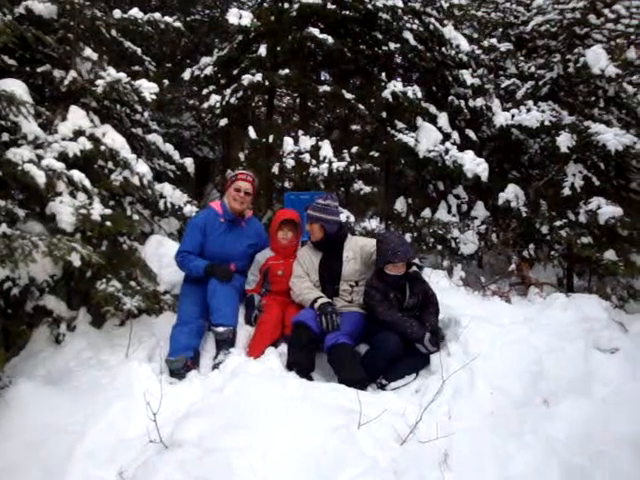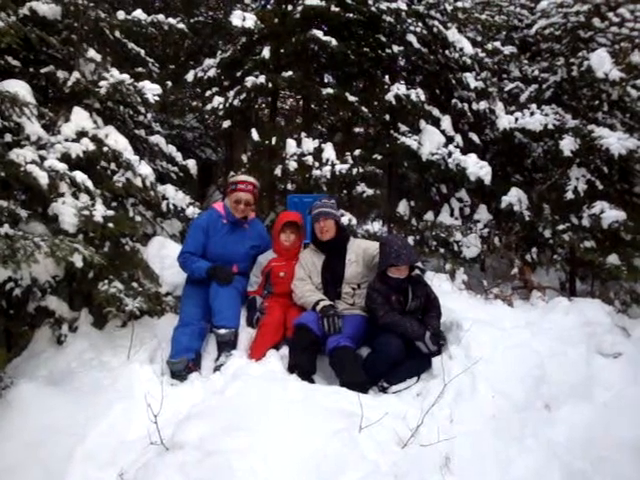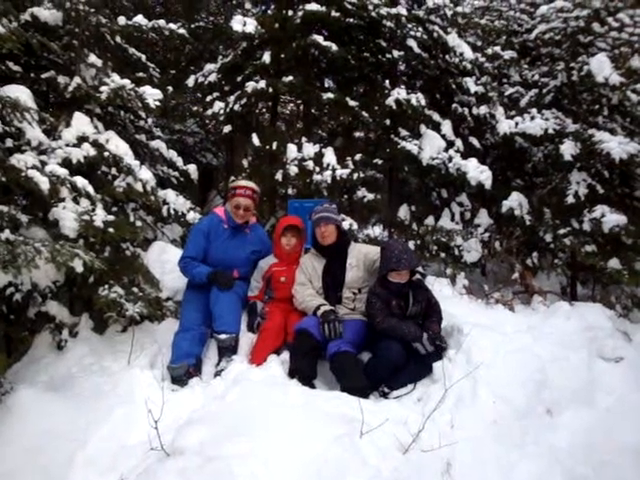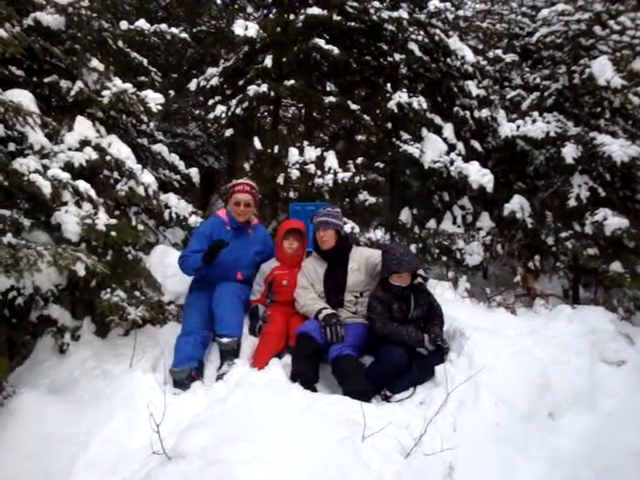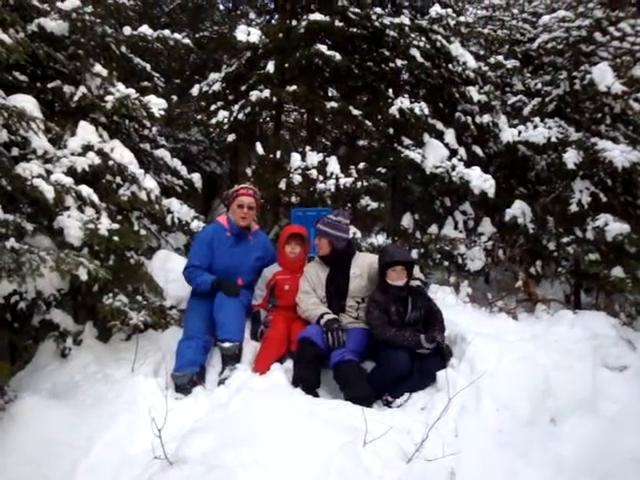
dt=0.4s
person 1, frame 1
left shoulder: (255, 227)
right shoulder: (204, 219)
right elbow: (183, 257)
right wrist: (210, 268)
left hip: (233, 282)
right hip: (200, 280)
left knee: (219, 283)
right knee: (190, 317)
left ankle: (224, 340)
right ankle: (181, 363)
person 1, frame 2
left shoulder: (257, 229)
right shoulder: (206, 220)
right elbow: (186, 258)
right wrist: (211, 270)
left hip: (235, 283)
right hip: (202, 281)
left knee: (223, 286)
right knee: (191, 318)
left ankle: (226, 342)
right ankle: (182, 364)
person 1, frame 3
left shoulder: (258, 235)
right shoulder: (207, 225)
right elbow: (187, 263)
right wrist: (212, 275)
left hip: (236, 288)
right hip: (202, 286)
left knee: (224, 291)
right knee: (192, 323)
left ankle: (227, 347)
right ankle: (183, 369)
person 1, frame 4
left shoulder: (261, 235)
right shoulder: (210, 226)
right elbow: (185, 262)
right wrist: (207, 257)
left hip: (238, 291)
right hip: (205, 288)
left knee: (227, 291)
right knee: (194, 328)
left ankle: (229, 351)
right ankle: (185, 373)
person 1, frame 5
left shoulder: (261, 241)
right shoulder: (210, 233)
right elbow: (191, 272)
right wrist: (217, 283)
left hip: (239, 297)
right hip: (207, 295)
left knee: (227, 299)
right knee: (196, 333)
left ankle: (230, 357)
right ankle: (186, 378)
person 2, frame 1
left shoulder: (358, 246)
right shoulder: (305, 253)
right elbow: (299, 285)
right wrist: (321, 303)
left hip: (352, 311)
right hip: (321, 313)
left knee: (336, 340)
right knee: (304, 321)
left ankle: (354, 387)
right ankle: (297, 377)
person 2, frame 2
left shoulder: (360, 248)
right shoulder: (307, 256)
right elbow: (301, 287)
right wrist: (322, 305)
left hip: (354, 313)
right hip: (323, 315)
left knee: (338, 343)
right knee: (306, 323)
left ankle: (356, 391)
right ankle: (299, 379)
person 2, frame 3
left shoulder: (361, 253)
right shoulder: (308, 260)
right elbow: (302, 292)
right wrist: (323, 310)
left hip: (355, 318)
right hip: (323, 320)
left knee: (339, 348)
right knee: (306, 328)
left ankle: (356, 395)
right ankle: (300, 384)
person 2, frame 4
left shoulder: (363, 256)
right shoulder: (309, 264)
right elbow: (304, 296)
right wrist: (325, 314)
left hip: (357, 321)
right hip: (325, 322)
left knee: (341, 352)
right knee: (308, 332)
left ankle: (358, 398)
right ankle: (301, 388)
person 2, frame 5
left shoulder: (365, 263)
right shoulder: (312, 268)
right elbow: (305, 300)
right wrist: (327, 320)
left hip: (358, 327)
right hip: (332, 327)
left knee: (342, 357)
right knee: (310, 337)
left ankle: (360, 404)
right ankle: (304, 392)
person 3, frame 1
left shoulder: (414, 277)
right shoulder: (374, 285)
left elbow: (431, 302)
right elbow: (388, 316)
left wrist: (428, 327)
right wrist: (419, 335)
left hip: (413, 329)
right hip: (384, 330)
left knee: (435, 338)
right knee: (391, 345)
left ankle: (389, 376)
person 3, frame 2
left shoulder: (417, 280)
right shoulder: (377, 288)
left elbow: (433, 306)
right elbow: (387, 319)
left wrist: (430, 329)
right wrist: (419, 334)
left hip: (414, 334)
right hip: (387, 334)
left knee: (435, 344)
right knee: (393, 348)
left ankle: (391, 379)
person 3, frame 3
left shoulder: (418, 285)
right shoulder: (377, 292)
left elbow: (434, 310)
right elbow: (383, 323)
left wrist: (431, 333)
right wrist: (416, 335)
left hip: (416, 338)
right hip: (388, 339)
left knee: (434, 351)
right knee: (394, 353)
left ankle: (391, 385)
person 3, frame 4
left shoulder: (419, 288)
right shoulder: (379, 296)
left elbow: (435, 314)
right elbow: (383, 327)
left wrist: (433, 335)
right wrist: (418, 339)
left hip: (419, 342)
right hip: (390, 343)
left knee: (435, 355)
right knee: (397, 357)
left ankle: (392, 388)
person 3, frame 5
left shoulder: (418, 292)
right shoulder: (377, 299)
left elbow: (435, 318)
right elbow: (381, 332)
left wrist: (434, 338)
right wrist: (416, 340)
left hip: (419, 345)
right hip: (391, 347)
left knee: (435, 361)
right knee: (400, 362)
left ankle: (394, 393)
person 4, frame 1
right shoulder: (264, 257)
right elbow: (252, 284)
right wrist: (251, 306)
left hip: (294, 300)
right hip: (272, 298)
left knee: (293, 317)
right knee: (272, 316)
right ankle: (255, 356)
person 4, frame 2
right shoulder: (266, 259)
right elbow: (254, 287)
right wrist: (253, 308)
left hip: (297, 303)
right hip: (274, 300)
left knee: (295, 319)
right knee: (274, 318)
right ankle: (256, 358)
person 4, frame 3
right shoulder: (267, 264)
right elbow: (255, 291)
right wrist: (254, 313)
left hip: (297, 307)
right hip: (275, 305)
left knee: (296, 325)
right knee: (274, 324)
right ankle: (257, 363)
person 4, frame 4
right shoulder: (269, 267)
right elbow: (258, 294)
right wrist: (256, 316)
left hip: (299, 311)
right hip: (277, 308)
left knee: (298, 328)
right knee: (276, 328)
right ankle: (259, 367)
person 4, frame 5
right shoulder: (271, 272)
right elbow: (260, 298)
right wrist: (257, 320)
left hip: (301, 315)
right hip: (279, 313)
left knee: (299, 334)
right knee: (277, 334)
right ankle: (260, 371)
